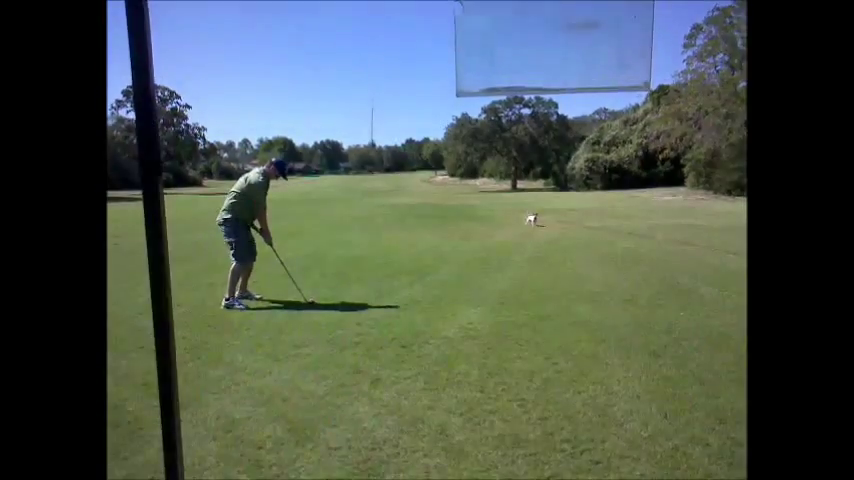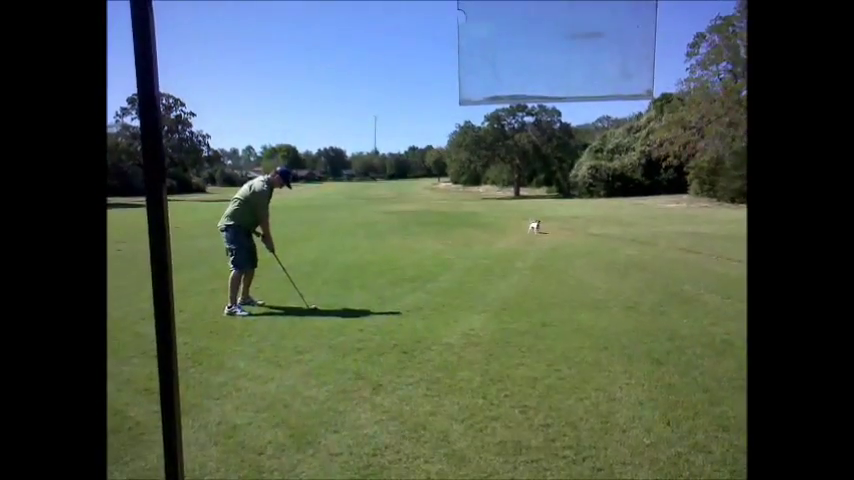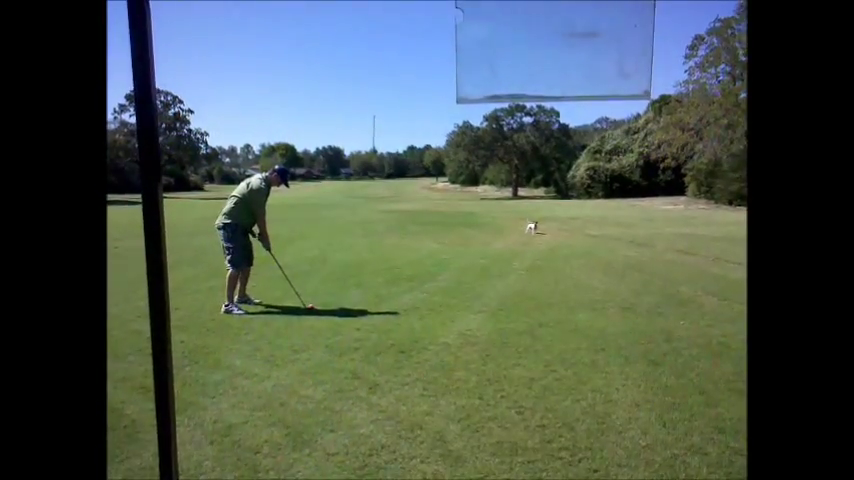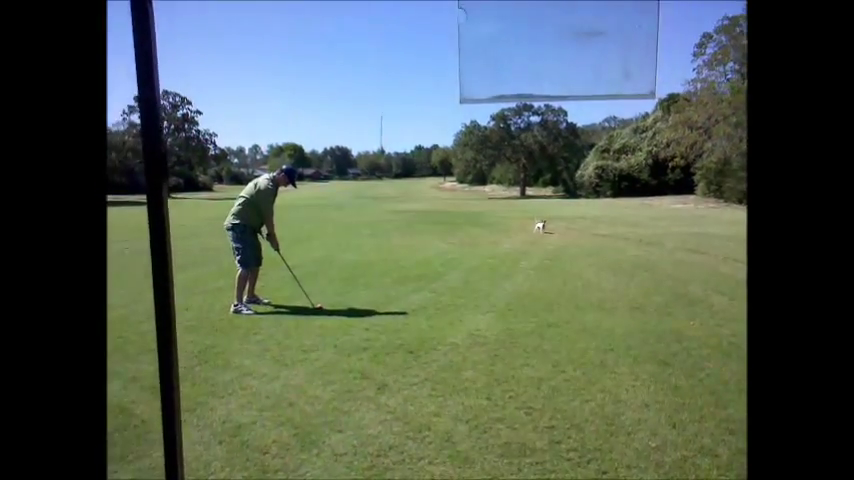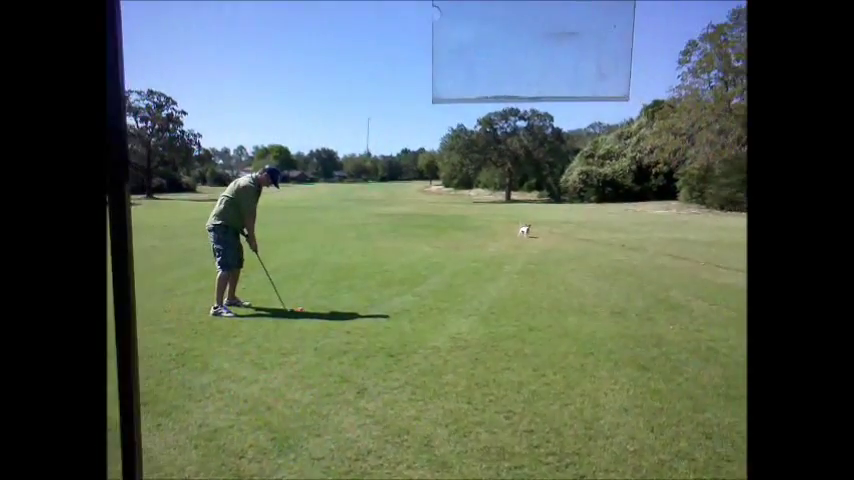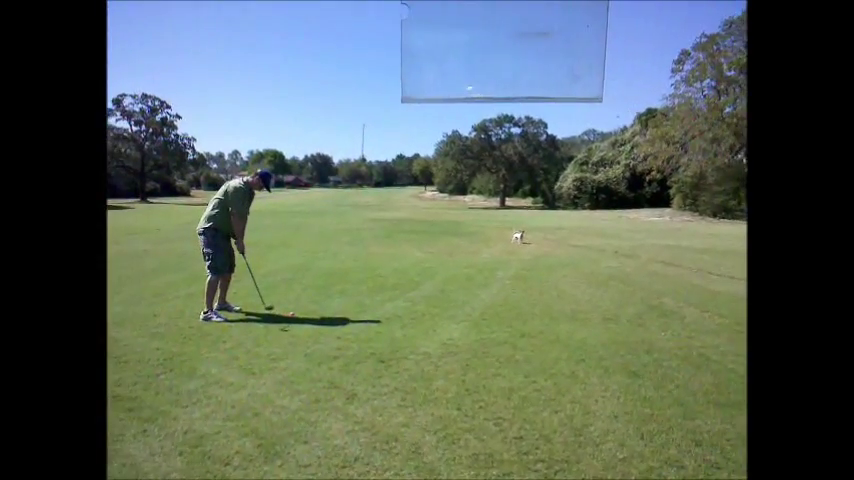
dt=0.2s
person 1, frame 1
left shoulder: (259, 176)
right shoulder: (258, 180)
left elbow: (258, 207)
right elbow: (260, 209)
left wrist: (263, 229)
right wrist: (266, 232)
left hip: (239, 220)
right hip: (231, 220)
left knee: (249, 257)
right knee: (241, 259)
left ankle: (242, 291)
right ankle: (229, 298)
person 1, frame 2
left shoulder: (263, 184)
right shoulder: (261, 188)
left elbow: (262, 215)
right elbow: (263, 217)
left wrist: (265, 235)
right wrist: (268, 239)
left hip: (242, 227)
right hip: (233, 226)
left knee: (251, 264)
right knee: (239, 266)
left ankle: (244, 297)
right ankle: (231, 306)
person 1, frame 3
left shoulder: (261, 182)
right shoulder: (259, 186)
left elbow: (259, 214)
right elbow: (260, 215)
left wrist: (261, 233)
right wrist: (265, 237)
left hip: (239, 225)
right hip: (230, 225)
left knee: (247, 262)
right knee: (236, 265)
left ankle: (241, 296)
right ankle: (228, 304)
person 1, frame 4
left shoulder: (269, 183)
right shoulder: (266, 186)
left elbow: (267, 214)
right elbow: (268, 215)
left wrist: (269, 234)
right wrist: (273, 237)
left hip: (247, 225)
right hip: (239, 225)
left knee: (255, 262)
right knee: (246, 265)
left ankle: (250, 296)
right ankle: (237, 304)
person 1, frame 5
left shoulder: (255, 186)
right shoulder: (247, 185)
left elbow: (251, 213)
right elbow: (247, 214)
left wrist: (250, 235)
right wrist: (252, 238)
left hip: (230, 227)
right hip: (220, 226)
left knee: (236, 264)
right knee: (226, 266)
left ankle: (230, 298)
right ankle: (217, 306)
person 1, frame 6
left shoulder: (249, 192)
right shoulder: (237, 187)
left elbow: (243, 217)
right elbow: (235, 216)
left wrist: (239, 239)
right wrist: (240, 240)
left hip: (223, 231)
right hip: (211, 230)
left knee: (228, 269)
right knee: (216, 271)
left ankle: (221, 302)
right ankle: (207, 311)
